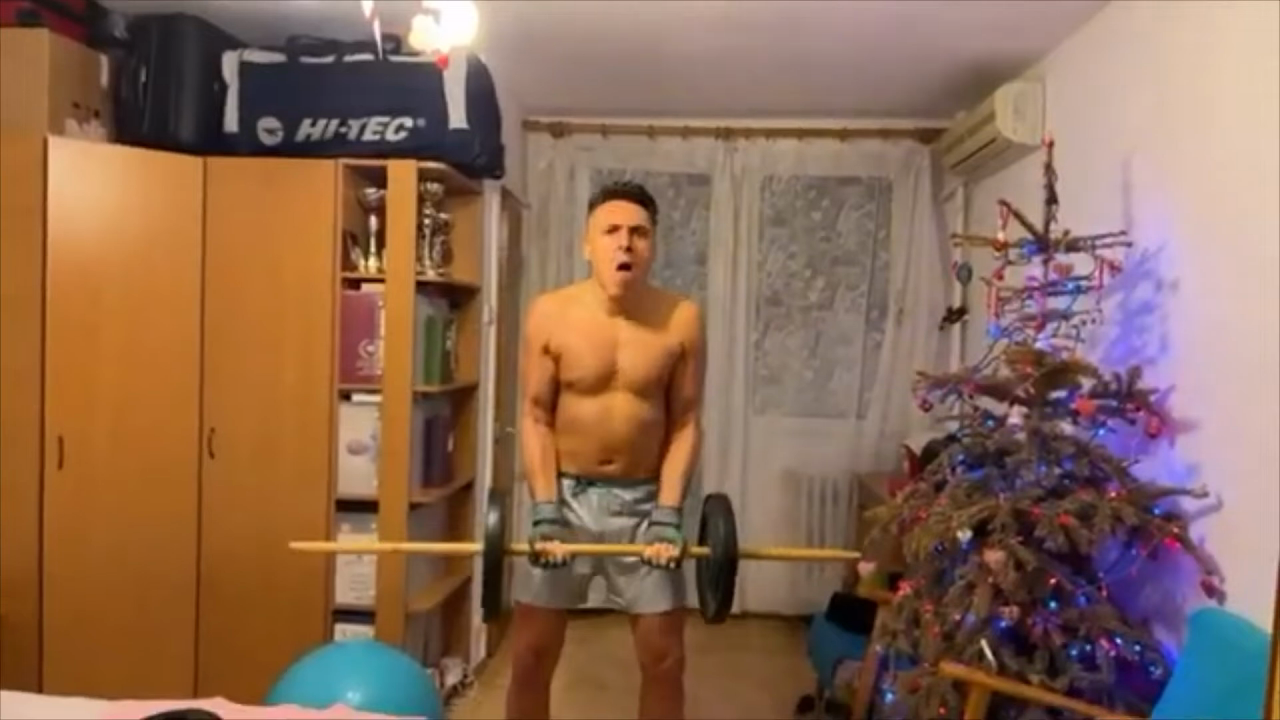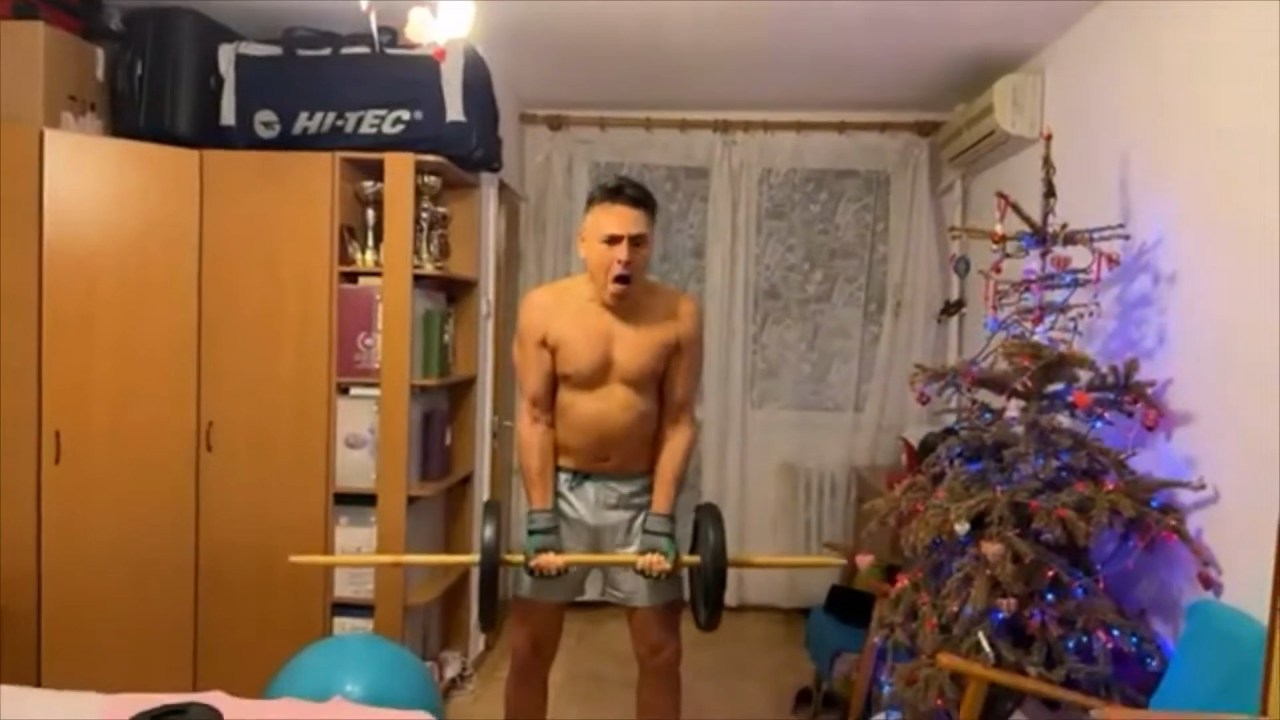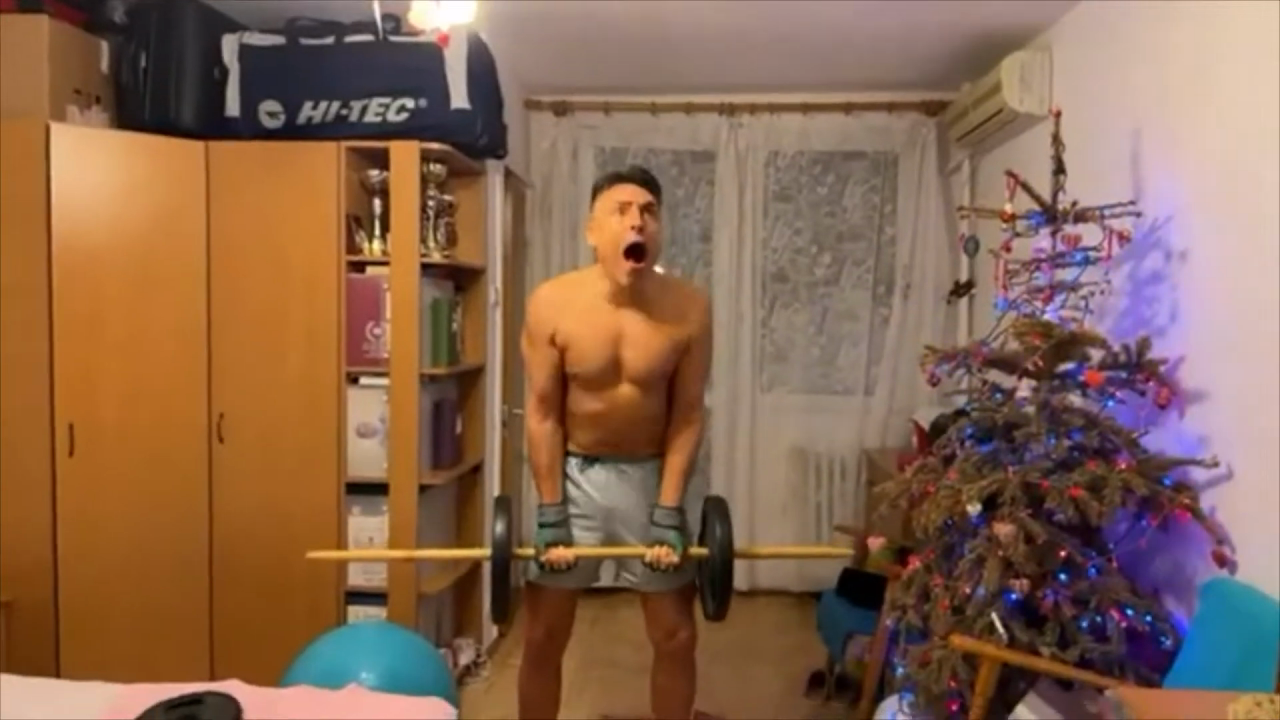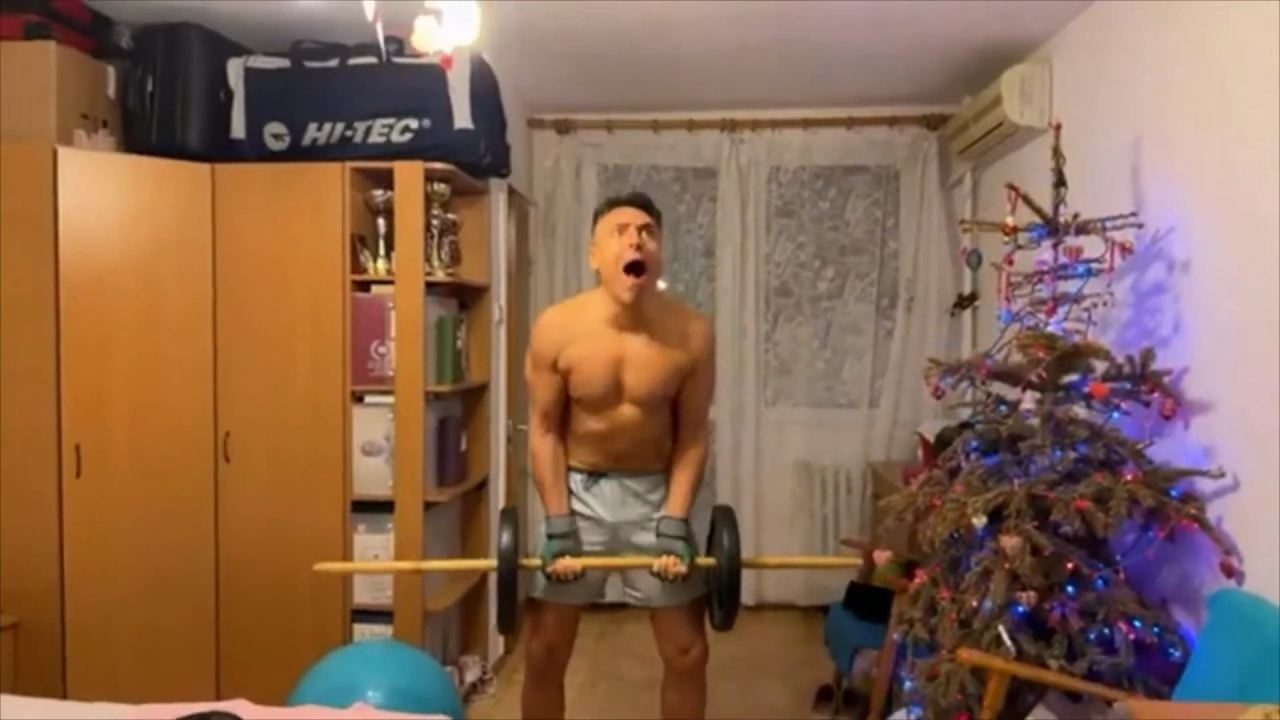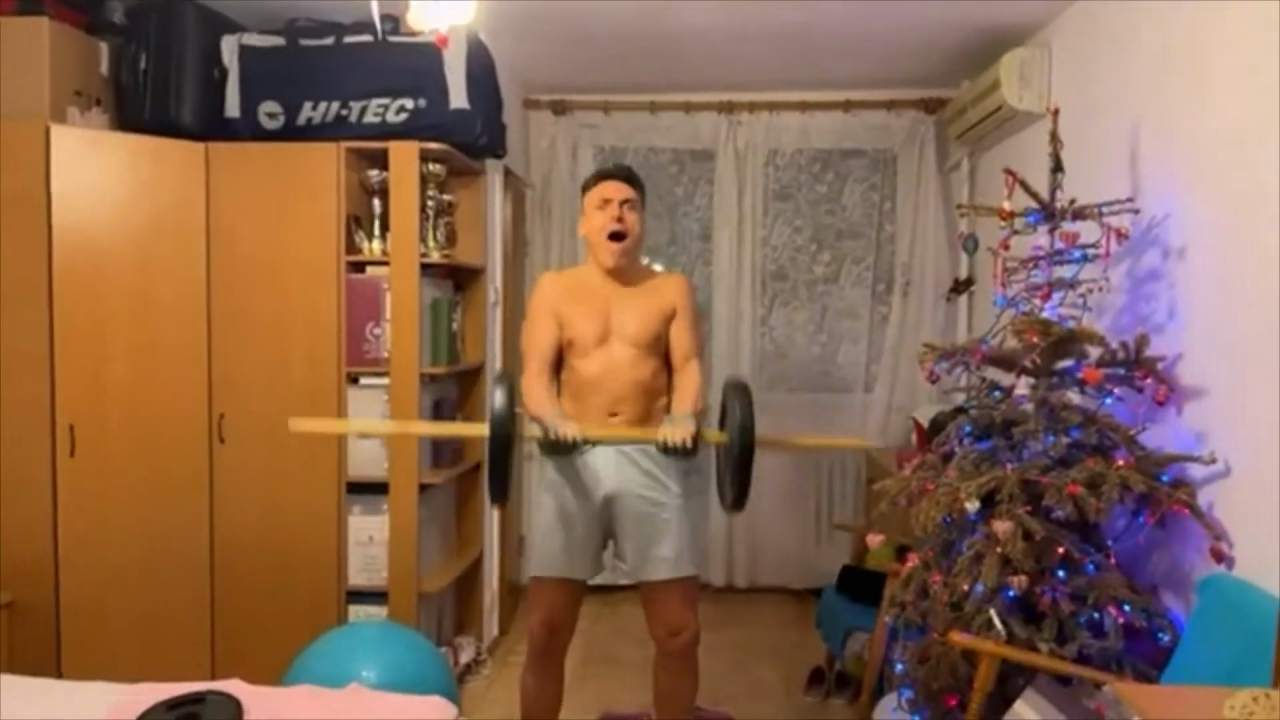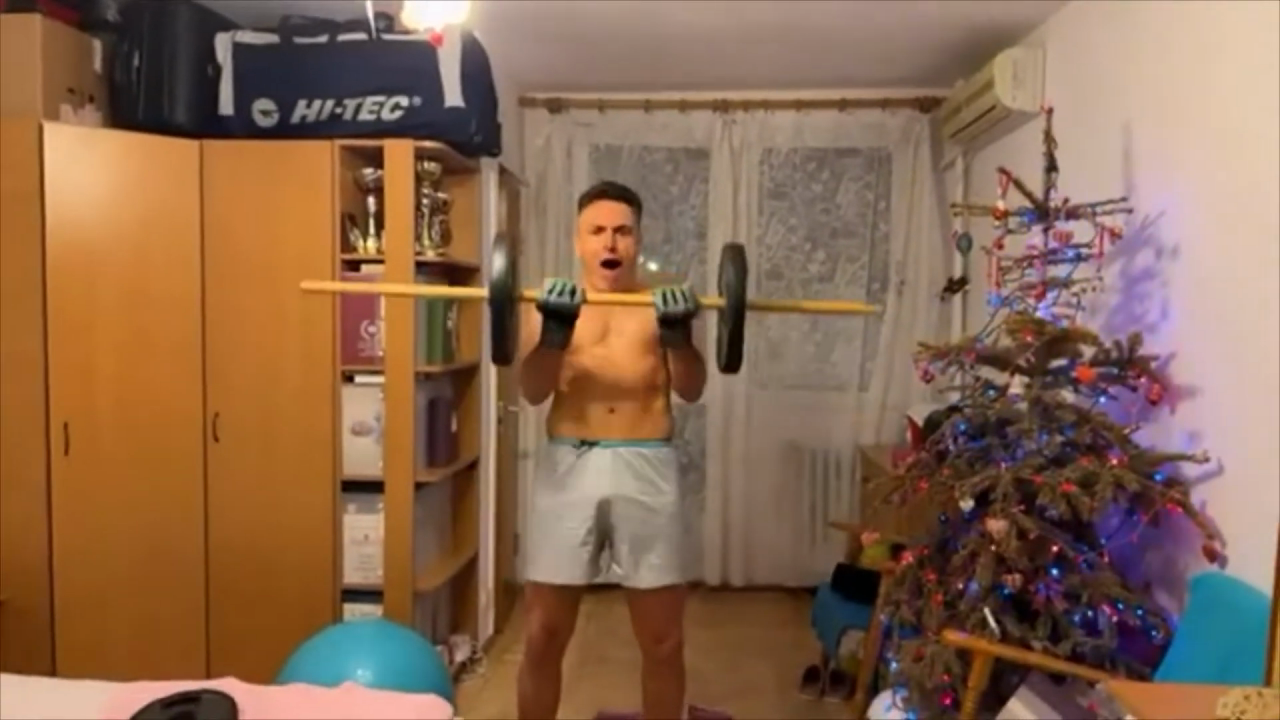
dt=0.3s
person 1, frame 1
left shoulder: (682, 320)
right shoulder: (549, 314)
left elbow: (685, 422)
right elbow: (536, 418)
left wrist: (670, 513)
right wrist: (545, 511)
left hip: (643, 501)
right hip: (567, 495)
left knee: (664, 659)
right knee: (531, 656)
person 1, frame 2
left shoulder: (680, 314)
right shoulder: (543, 307)
left elbow: (678, 421)
right elbow: (534, 418)
left wrist: (661, 521)
right wrist: (540, 521)
left hip: (638, 494)
right hip: (563, 489)
left knee: (660, 651)
right knee: (529, 650)
person 1, frame 3
left shoulder: (689, 307)
right shoulder: (552, 303)
left elbow: (687, 416)
right elbow: (542, 414)
left wrist: (669, 513)
right wrist: (550, 517)
left hip: (648, 476)
right hip: (574, 474)
left knee: (676, 637)
right knee: (542, 637)
person 1, frame 4
left shoulder: (692, 333)
right shoulder: (556, 327)
left elbow: (693, 434)
right elbow: (543, 431)
left wrist: (676, 528)
right wrist: (557, 532)
left hip: (653, 492)
right hip: (577, 490)
left knee: (687, 652)
right knee: (543, 653)
person 1, frame 5
left shoulder: (672, 288)
right shoulder: (554, 288)
left elbow: (687, 370)
right elbow: (536, 375)
left wrist: (683, 419)
right wrist: (551, 420)
left hip: (651, 464)
right hip: (573, 463)
left knee: (679, 632)
right knee: (545, 631)
person 1, frame 6
left shoulder: (665, 300)
right shoulder: (553, 300)
left elbow: (690, 387)
right elbow: (532, 389)
left wrist: (679, 331)
right wrist: (552, 329)
left hip: (646, 469)
right hip: (568, 469)
left knee: (663, 641)
right knee: (543, 636)
